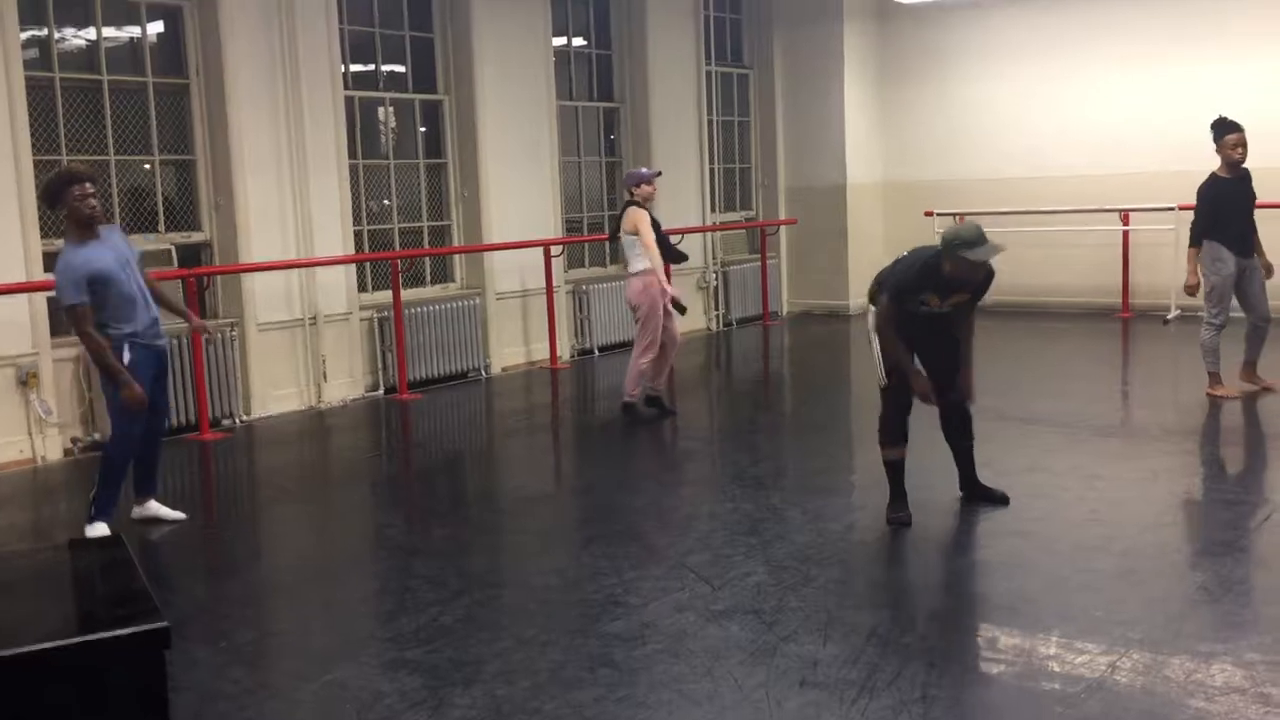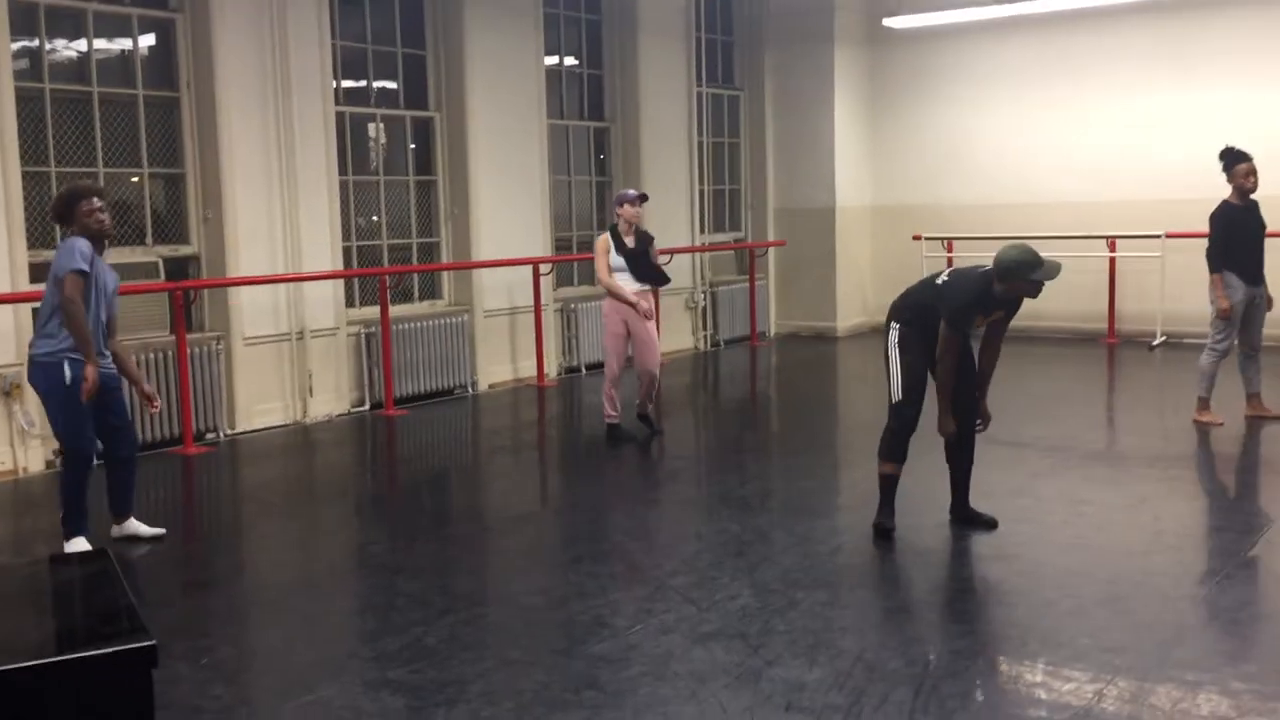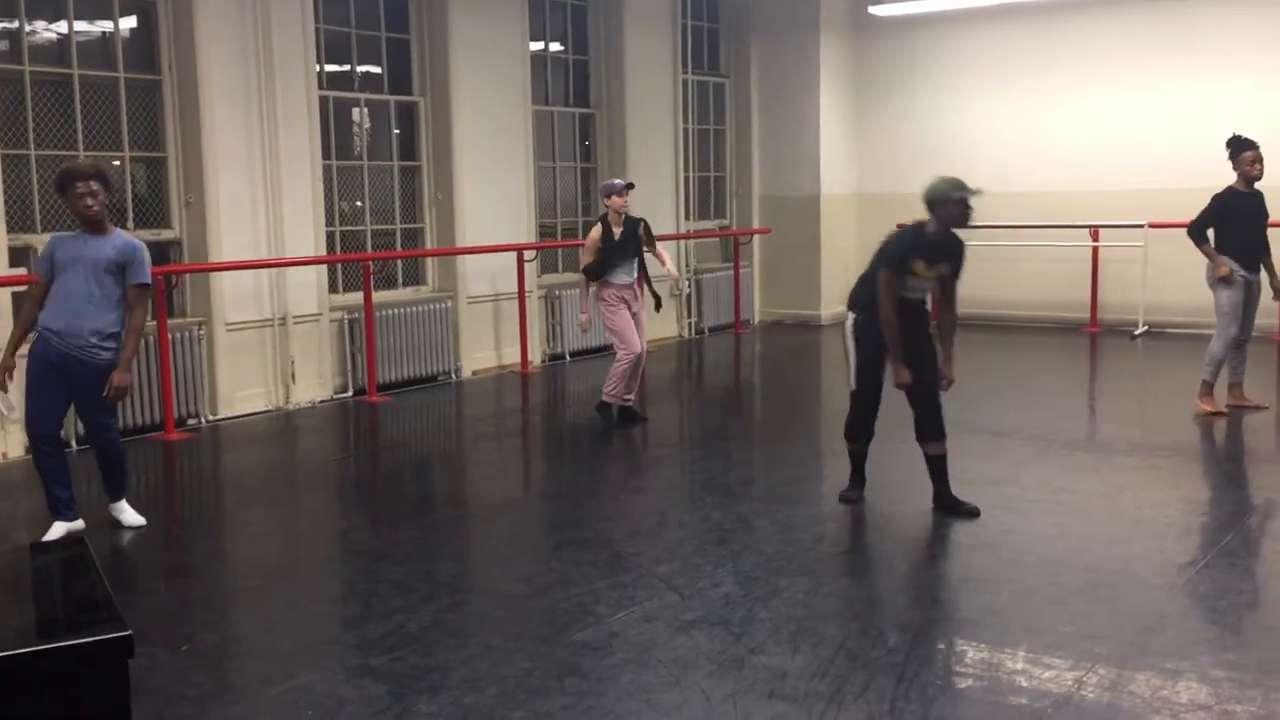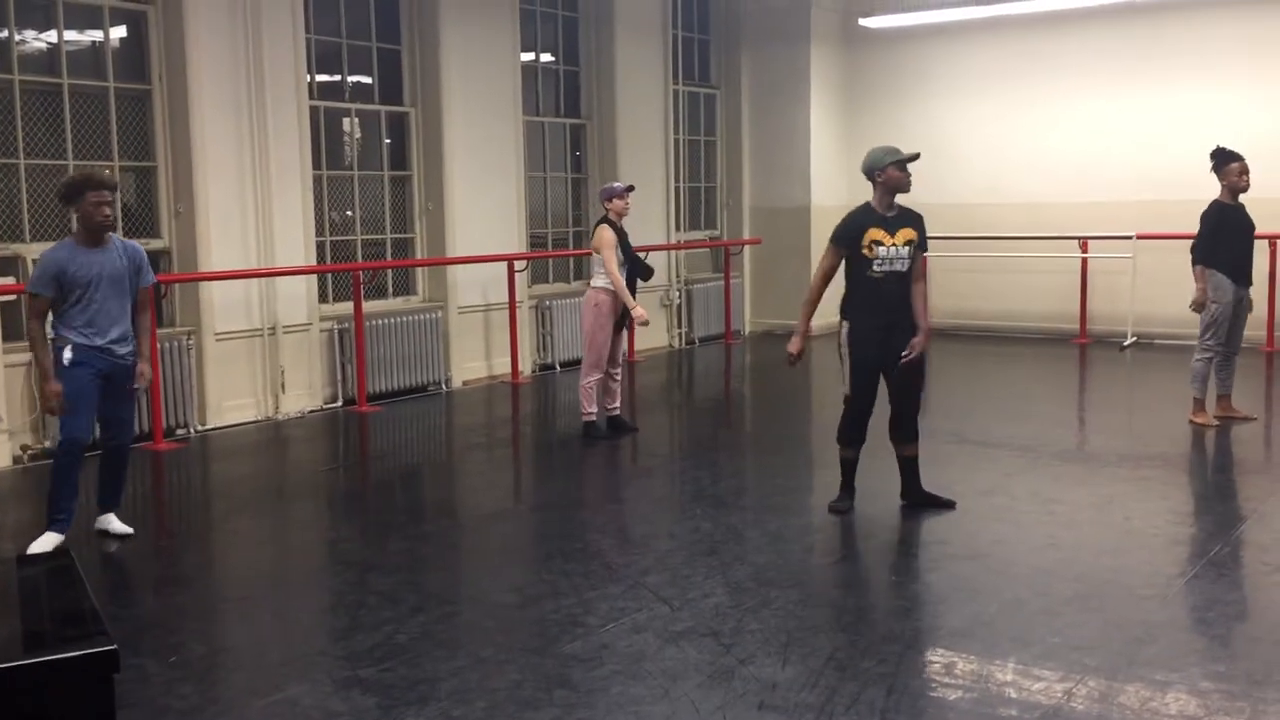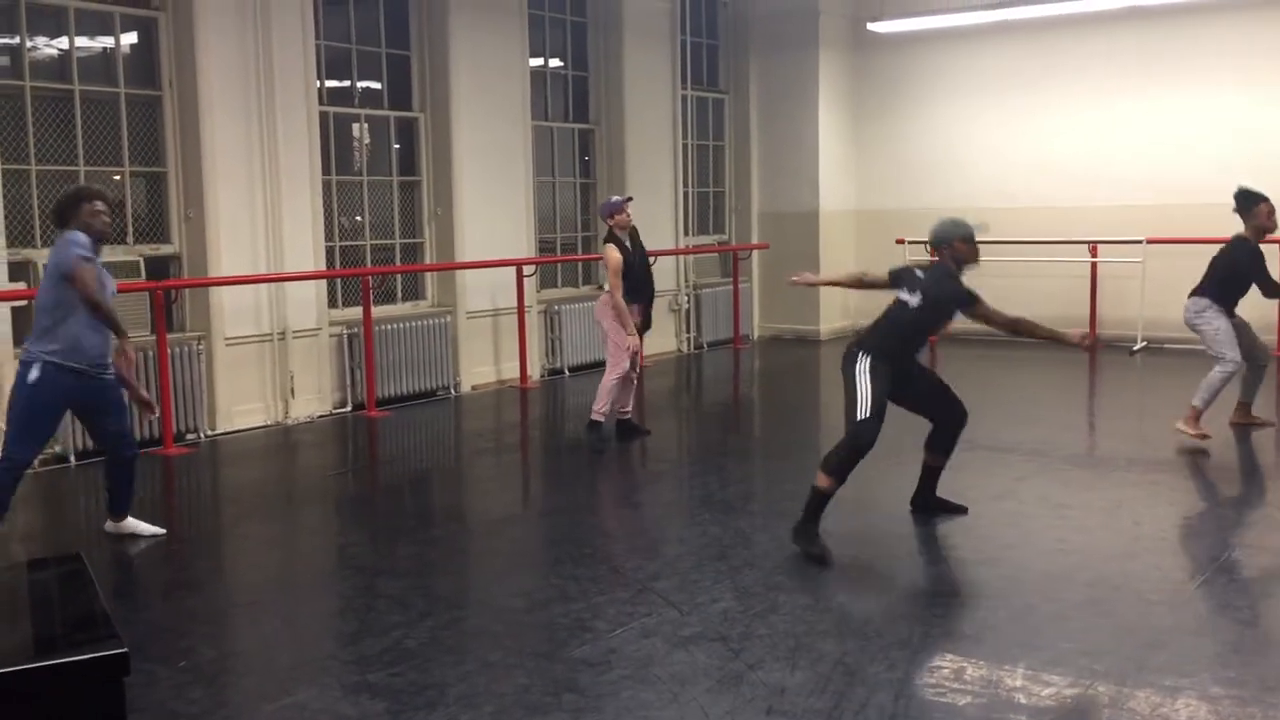
dt=0.5s
person 1, frame 1
left shoulder: (112, 235)
right shoulder: (71, 264)
left elbow: (143, 283)
right elbow: (87, 331)
left wrist: (186, 314)
right wrist: (123, 381)
left hip: (151, 344)
right hip: (126, 353)
left knee: (154, 426)
right knee: (128, 434)
left ankle: (144, 500)
right ankle: (98, 518)
person 1, frame 2
left shoulder: (109, 275)
right shoulder: (76, 247)
right elbow: (72, 302)
left wrist: (139, 382)
right wrist: (90, 362)
left hip: (93, 365)
right hip: (59, 365)
left knee: (123, 444)
right knee: (80, 451)
left ankle: (122, 520)
right ankle: (74, 535)
person 1, frame 3
left shoulder: (129, 248)
right shoulder: (57, 246)
left elbow: (136, 312)
right elbow: (35, 300)
left wrist: (124, 367)
left hip: (98, 358)
right hip: (49, 350)
left knee: (104, 434)
right knee: (41, 431)
left ankle: (118, 501)
right ankle: (66, 515)
person 1, frame 4
left shoulder: (132, 254)
right shoulder: (55, 259)
left elbow: (142, 310)
right elbow: (35, 320)
left wrist: (144, 359)
right wrist: (47, 378)
left hip: (120, 360)
right hip: (77, 356)
left knee: (119, 441)
right knee: (74, 439)
left ankle: (106, 513)
right ankle: (57, 528)
person 1, frame 5
left shoulder: (104, 278)
right shoulder: (73, 243)
right elbow: (91, 293)
left wrist: (133, 386)
right wrist: (125, 341)
left hip: (94, 376)
right hip: (46, 370)
left knee: (124, 446)
left ankle: (119, 518)
person 2, frame 1
left shoulder: (982, 275)
right shoulder: (914, 270)
left elbow: (963, 319)
right elbow: (882, 324)
left wrist: (965, 371)
right wrist: (914, 375)
left hip: (935, 317)
right hip: (891, 317)
left knee: (955, 398)
right knee: (897, 400)
left ankle: (970, 484)
right ankle: (897, 497)
person 2, frame 2
left shoulder: (1010, 297)
right shoulder: (966, 293)
left elbow: (991, 345)
right elbow: (945, 359)
left wrist: (981, 399)
right wrist: (944, 415)
left hip: (951, 333)
right hip: (909, 328)
left knee: (967, 415)
right knee: (904, 415)
left ankle: (961, 507)
right ankle: (885, 509)
person 2, frame 3
left shoulder: (953, 247)
right shoulder: (902, 243)
left elbow: (946, 304)
right elbow: (885, 305)
left wrist: (947, 360)
right wrist: (897, 364)
left hip: (912, 320)
right hip: (868, 318)
left knee: (928, 403)
right knee: (865, 403)
left ankle: (943, 494)
right ankle: (857, 479)
person 2, frame 4
left shoulder: (913, 222)
right shoulder: (855, 223)
left elbow: (917, 280)
right elbow: (822, 278)
left wrist: (922, 332)
right wrist: (801, 332)
left hip: (902, 328)
right hip: (861, 328)
left knee: (907, 408)
right knee: (858, 409)
left ankle: (912, 488)
right ankle: (846, 489)
person 2, frame 5
left shoulder: (921, 274)
right shoulder: (952, 290)
left elbow: (865, 279)
right elbow: (1010, 323)
left wrist: (819, 279)
right wrist: (1067, 338)
left hip: (897, 363)
right hip: (868, 360)
left knee: (953, 415)
right knee: (861, 436)
left ankle: (924, 497)
right ankle: (807, 525)
person 3, frame 1
left shoulder: (1245, 177)
right shoulder: (1211, 187)
left elbow: (1248, 220)
right elbow: (1198, 229)
left wrist: (1262, 256)
right wrist: (1192, 271)
left hip: (1246, 257)
right hip: (1220, 256)
left knee: (1260, 316)
right knee: (1216, 320)
left ankle: (1249, 370)
right ankle: (1214, 382)
person 3, frame 2
left shoulder: (1253, 207)
right shoulder: (1223, 213)
left elbow: (1255, 251)
right elbow: (1214, 256)
right wrist: (1220, 295)
left hip: (1253, 286)
right hip: (1232, 285)
left knee: (1252, 347)
right knee: (1218, 346)
left ankle: (1254, 404)
right ankle: (1202, 408)
person 3, frame 3
right shoulder: (1226, 198)
right elbow: (1196, 229)
right wrist: (1216, 263)
left hip: (1251, 274)
right hip: (1229, 272)
left knee: (1242, 336)
right knee: (1227, 333)
left ankle: (1236, 393)
right ankle: (1205, 394)
person 3, frame 4
left shoulder: (1240, 209)
right shoulder: (1215, 211)
right elbow: (1199, 250)
left wrist: (1246, 291)
right wrist: (1200, 289)
left hip: (1239, 286)
right hip: (1219, 284)
left knee: (1230, 349)
right knee: (1209, 347)
left ankle: (1224, 405)
right ankle: (1198, 409)
person 3, frame 5
left shoulder: (1245, 246)
right shoulder: (1247, 250)
left hip: (1221, 309)
right hip: (1205, 308)
right knee: (1232, 360)
left ankle: (1241, 412)
right ankle: (1190, 419)
person 4, frame 1
left shoulder: (632, 214)
right shoulder: (638, 213)
right elbow: (650, 247)
left wrist: (662, 283)
right wrist: (664, 283)
left hip: (652, 284)
right hip: (645, 284)
left knee: (669, 341)
right knee: (647, 347)
left ankle: (653, 393)
right ankle: (629, 402)
person 4, frame 2
left shoulder: (646, 240)
right shoulder: (605, 240)
left elbow: (655, 276)
right elbow: (603, 278)
right wrist: (634, 300)
left hip: (642, 306)
right hip: (616, 306)
left knee: (650, 367)
right knee: (613, 369)
left ankle: (644, 411)
right ankle: (612, 423)
person 4, frame 3
left shoulder: (636, 225)
right shoulder: (598, 234)
left elbow: (655, 249)
right elbow: (586, 273)
left wrist: (667, 263)
right wrist: (584, 310)
left hip: (633, 293)
right hip: (610, 296)
left knee: (640, 352)
right knee: (630, 350)
left ankle: (625, 405)
right ankle: (607, 401)
person 4, frame 4
left shoulder: (618, 230)
right shoulder: (606, 233)
right elbow: (613, 274)
right wrist: (634, 307)
left hip: (614, 300)
right hip: (601, 300)
left knee: (614, 363)
right knee: (595, 365)
left ankle: (613, 416)
right ankle: (589, 422)
person 4, frame 5
left shoulder: (631, 233)
right shoulder: (613, 252)
right elbow: (616, 296)
right wrist: (630, 331)
left hip: (634, 305)
right hip: (615, 309)
left knee: (632, 367)
right knee: (618, 366)
left ankle: (624, 419)
right ankle: (596, 422)
